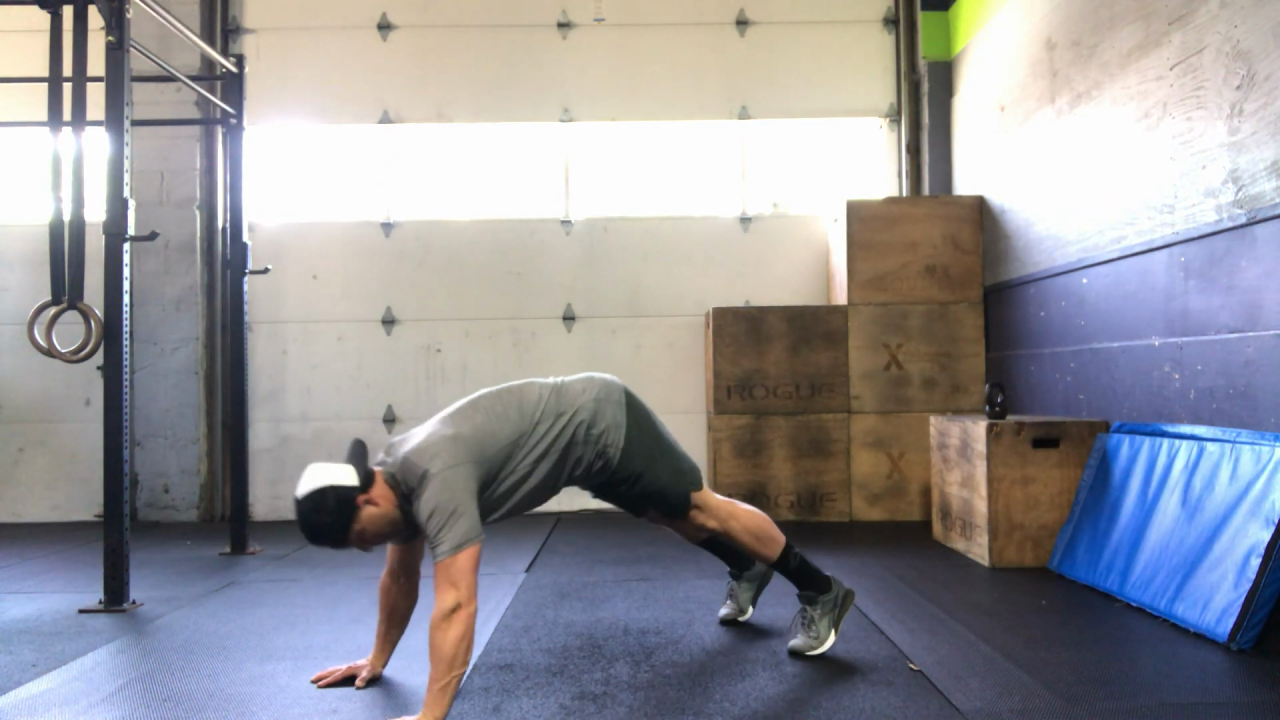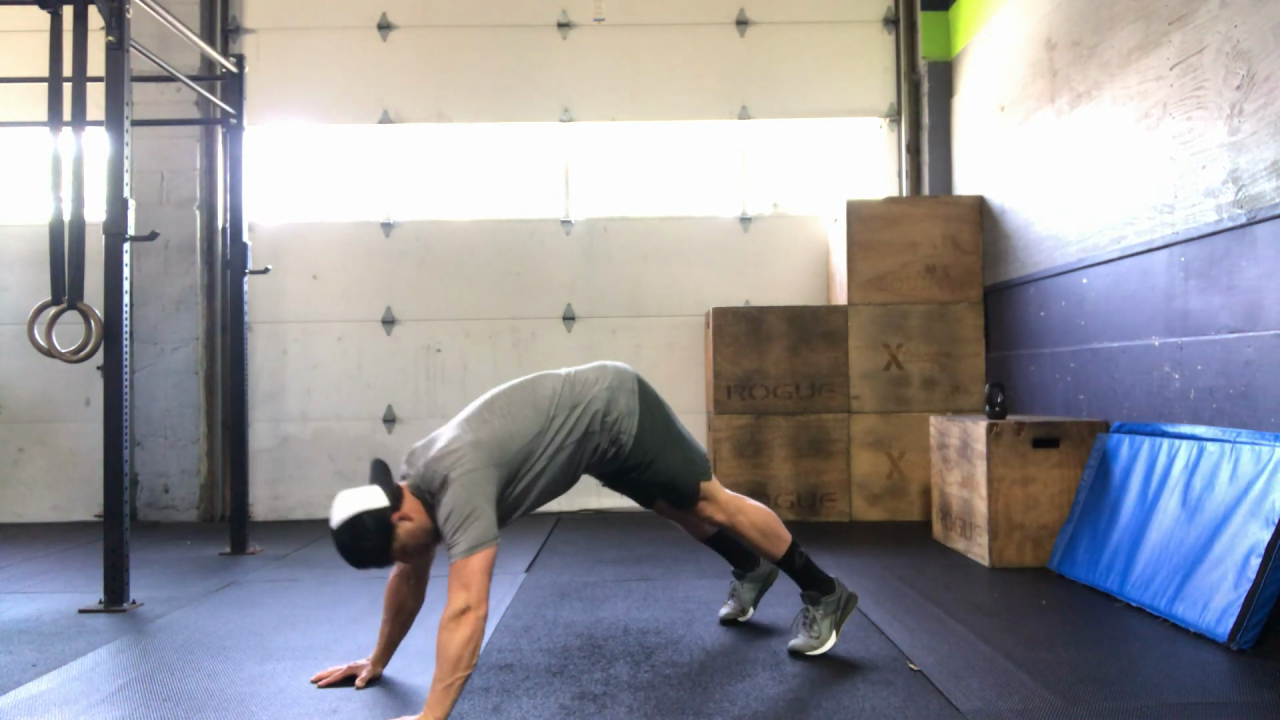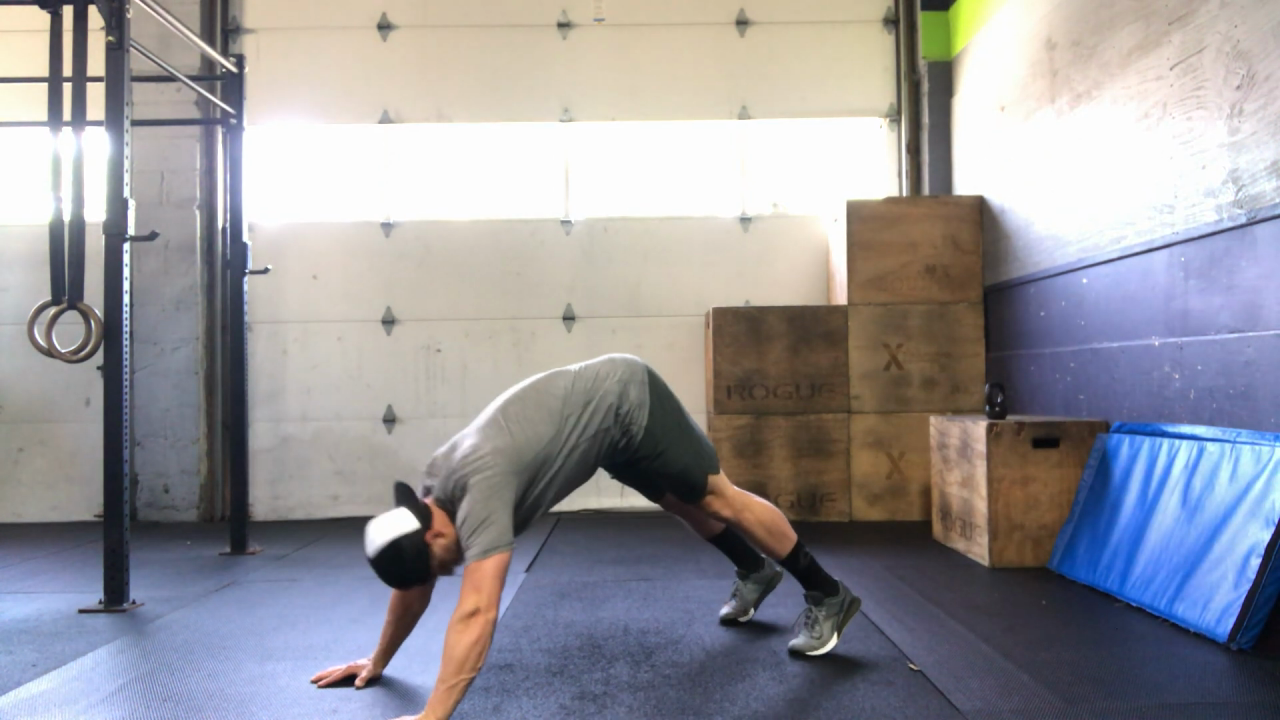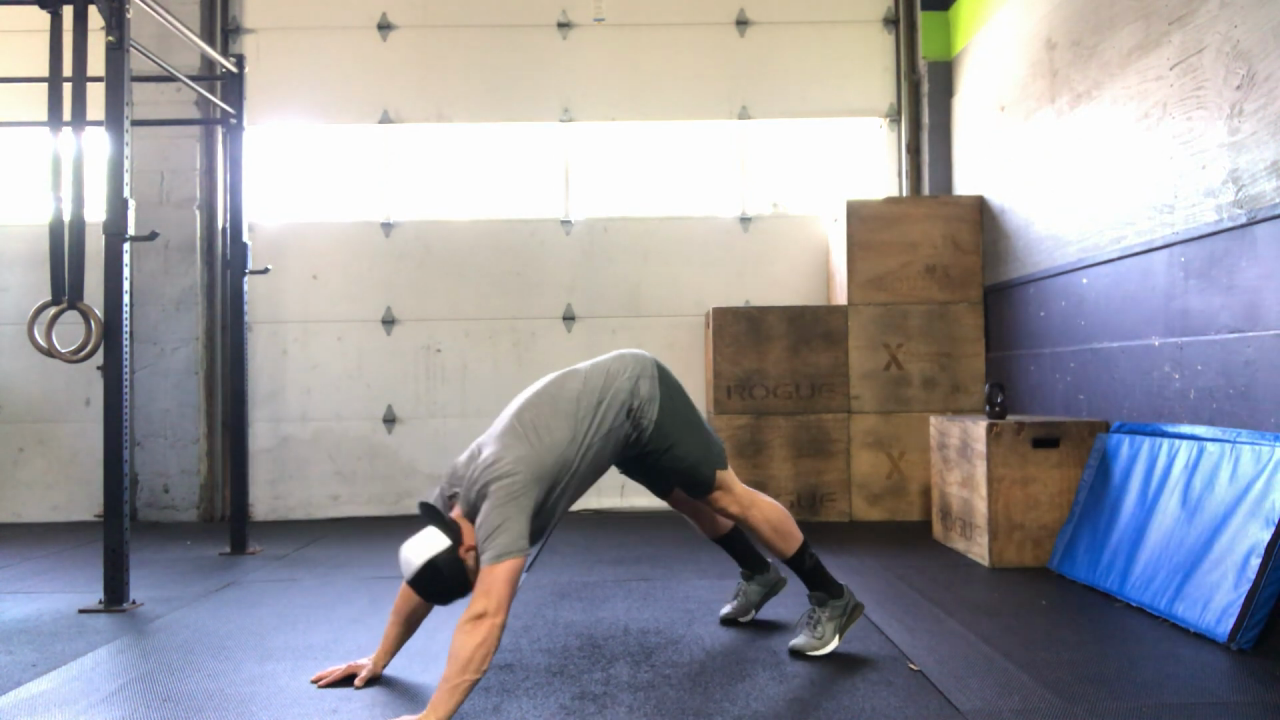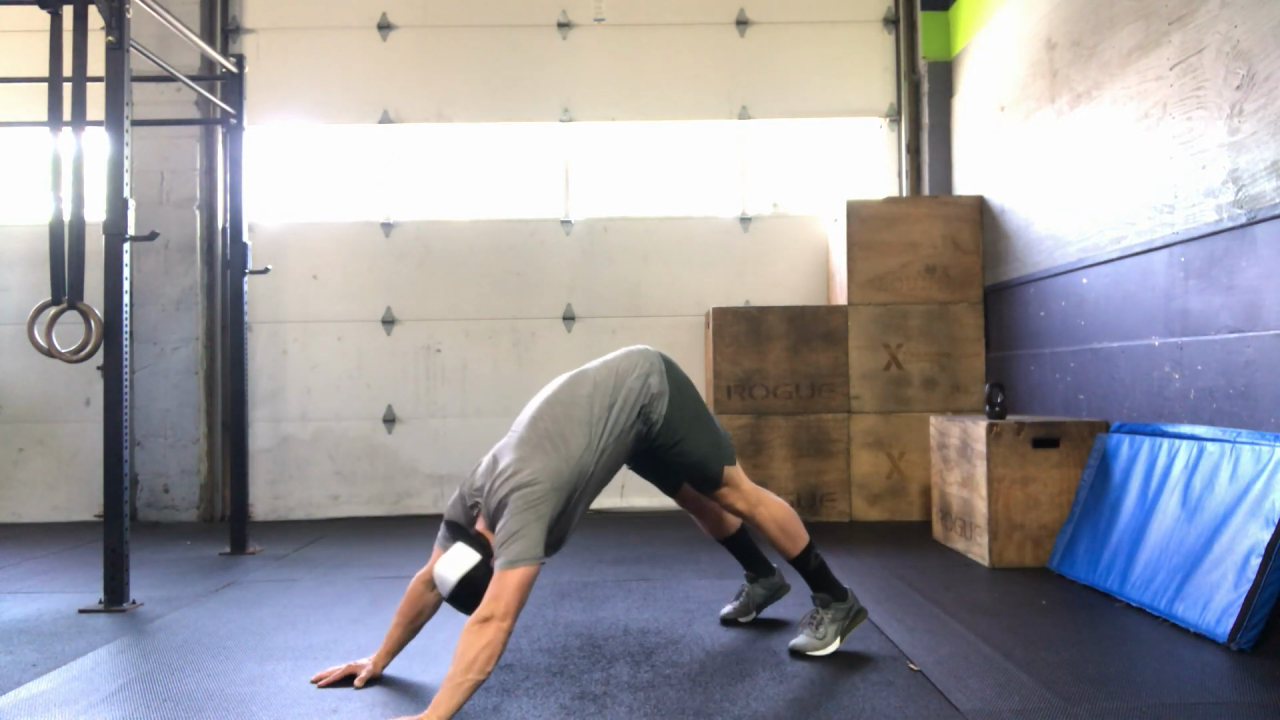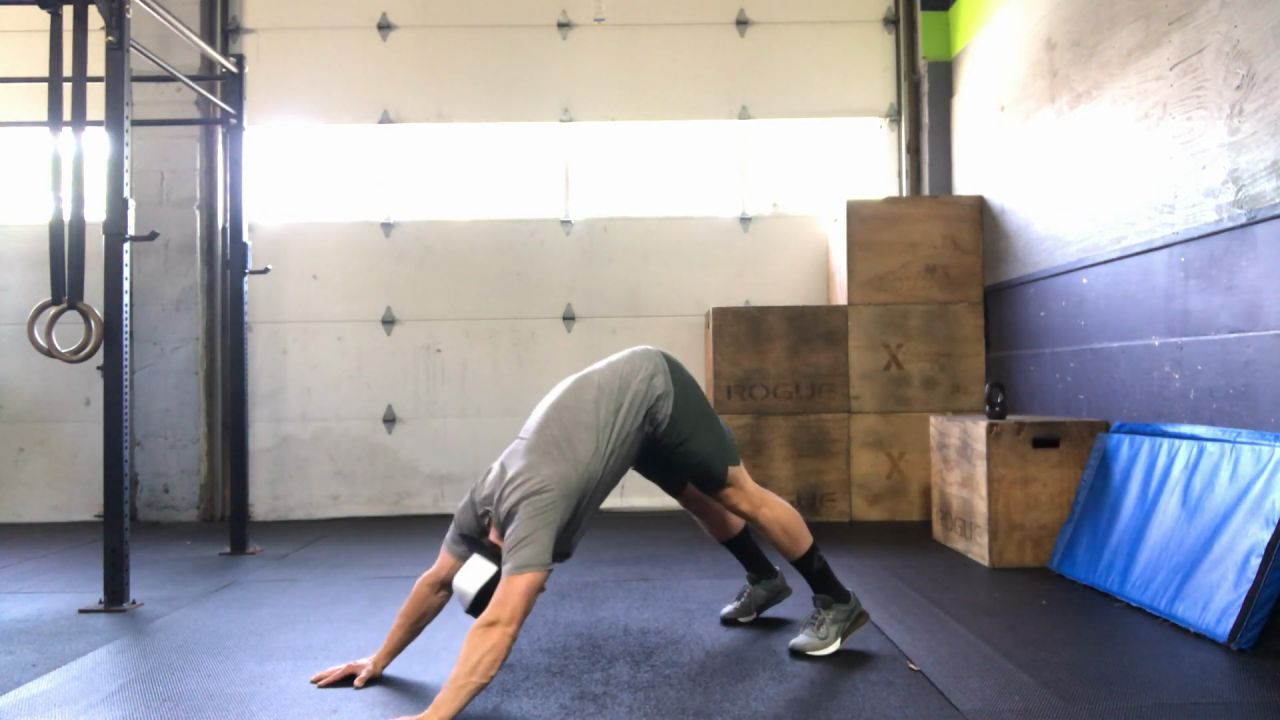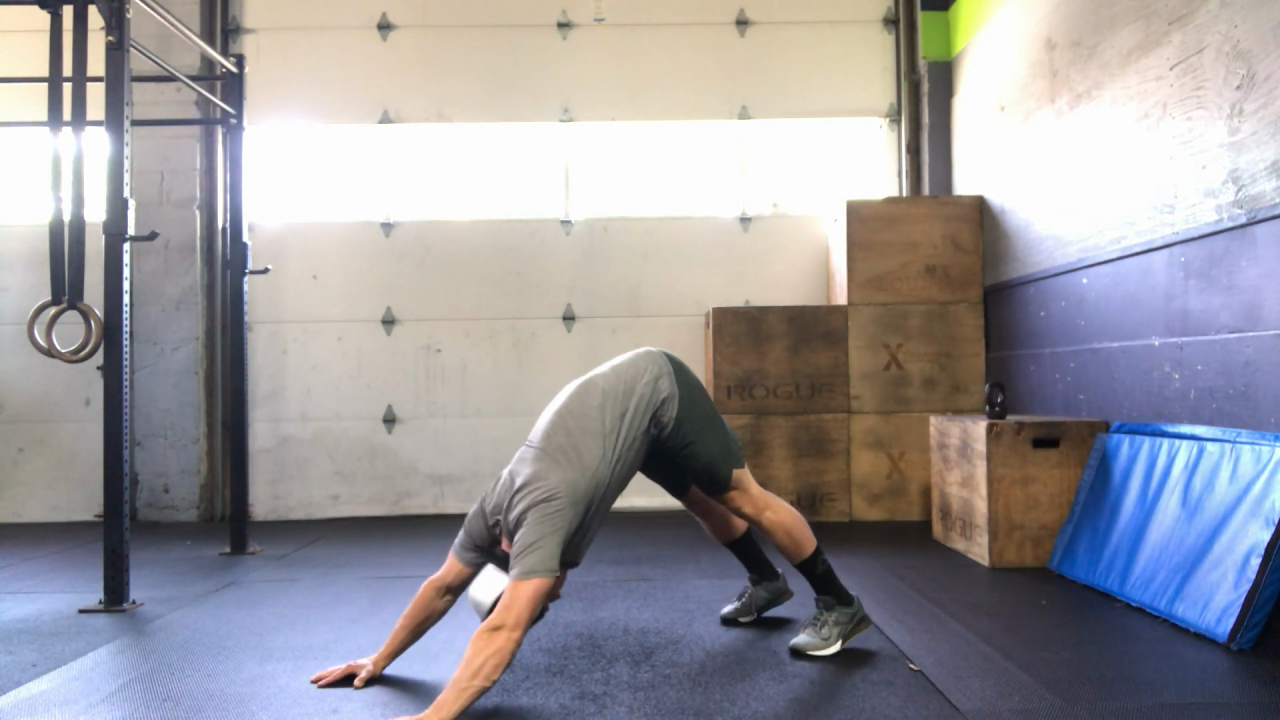
dt=0.2s
person 1, frame 1
left shoulder: (434, 480)
right shoulder: (395, 477)
left elbow: (455, 602)
right elbow: (400, 577)
right wrist: (376, 660)
left hip: (601, 422)
right hip: (586, 435)
left knee: (702, 510)
right knee: (673, 515)
left ankle: (820, 592)
right ankle: (746, 573)
person 1, frame 2
left shoulder: (457, 484)
right shoulder: (415, 483)
left elbow: (467, 606)
right elbow: (408, 580)
right wrist: (376, 661)
left hip: (614, 408)
right hip: (596, 423)
left knee: (710, 502)
right knee: (677, 509)
left ankle: (823, 594)
right ankle: (750, 570)
person 1, frame 3
left shoulder: (480, 490)
right shoulder: (437, 487)
left elbow: (477, 610)
right elbow: (418, 587)
right wrist: (377, 661)
left hip: (627, 399)
right hip: (608, 414)
left knee: (718, 498)
right knee: (682, 503)
left ankle: (827, 596)
right ankle: (755, 572)
person 1, frame 4
left shoulder: (501, 496)
right shoulder: (455, 490)
left elbow: (486, 615)
right elbow: (422, 585)
right wrist: (378, 660)
left hip: (639, 394)
right hip: (617, 409)
left knee: (726, 496)
right knee: (688, 500)
left ankle: (830, 598)
right ankle: (760, 574)
person 1, frame 5
left shoulder: (522, 503)
right shoulder: (472, 496)
left elbow: (493, 620)
right elbow: (429, 580)
right wrist: (378, 659)
left hip: (649, 389)
right hip: (626, 403)
left knee: (736, 494)
right knee: (696, 498)
left ankle: (834, 600)
right ankle: (763, 578)
person 1, frame 6
left shoulder: (533, 509)
right shoulder: (483, 503)
left elbow: (499, 625)
right elbow: (436, 582)
right wrist: (379, 659)
left hip: (653, 389)
right hip: (629, 399)
left knee: (739, 495)
right knee: (698, 499)
left ankle: (836, 602)
right ankle: (764, 580)
person 1, frame 7
left shoulder: (541, 516)
right shoulder: (494, 509)
left elbow: (504, 629)
right elbow: (443, 586)
right wrist: (379, 660)
left hip: (659, 389)
right hip: (634, 396)
left knee: (744, 497)
right knee: (702, 501)
left ankle: (839, 605)
right ankle: (766, 582)
